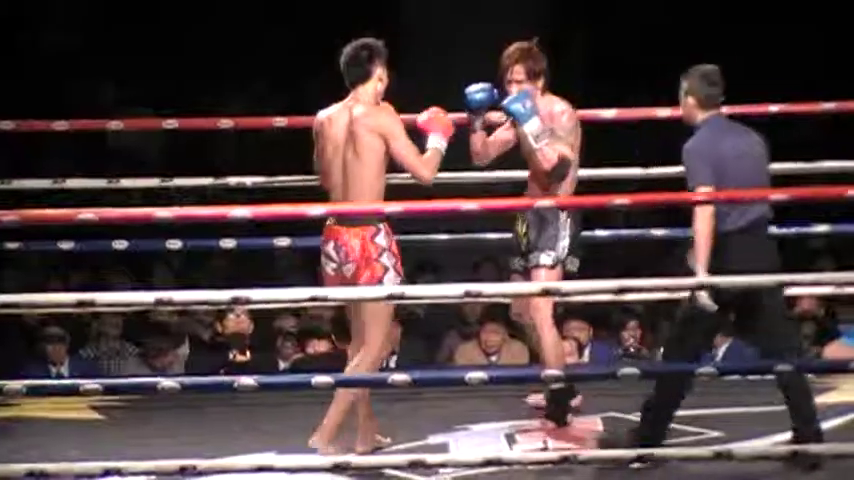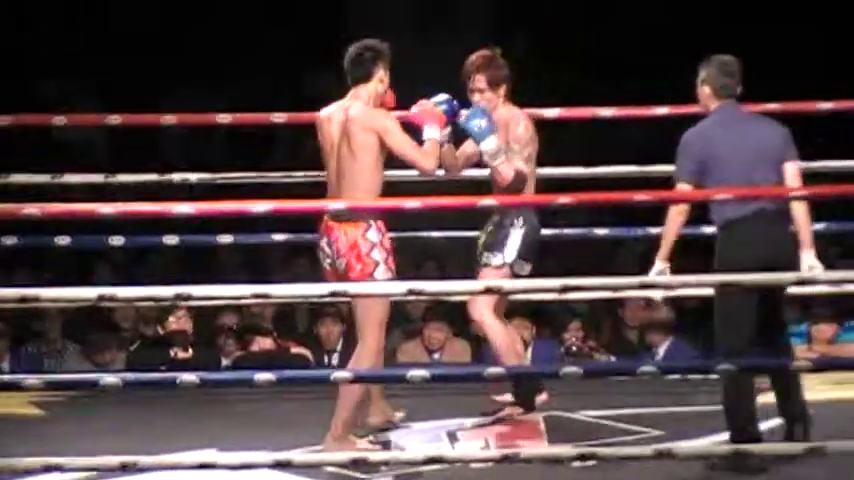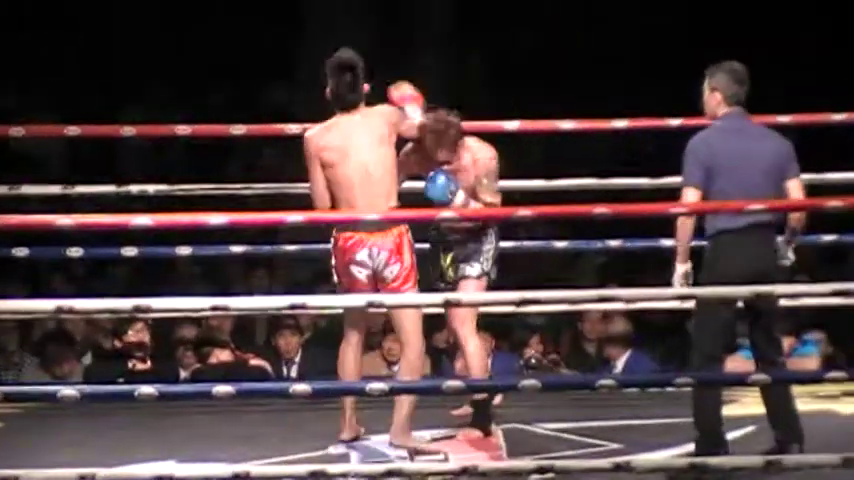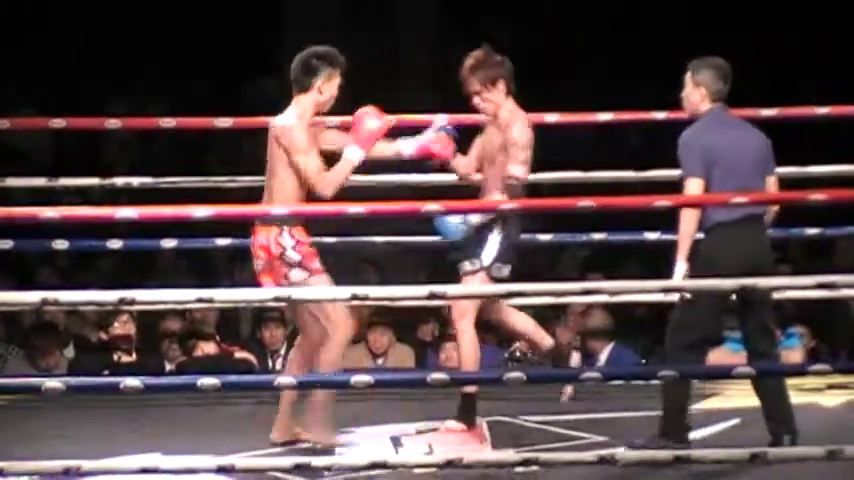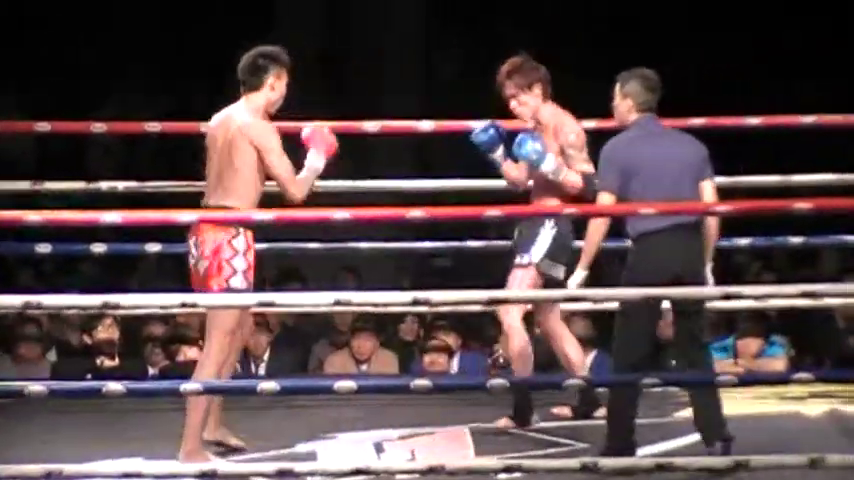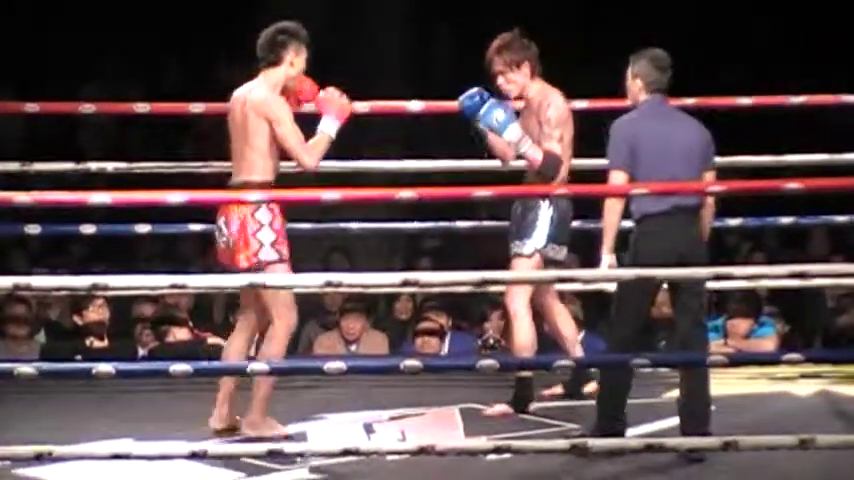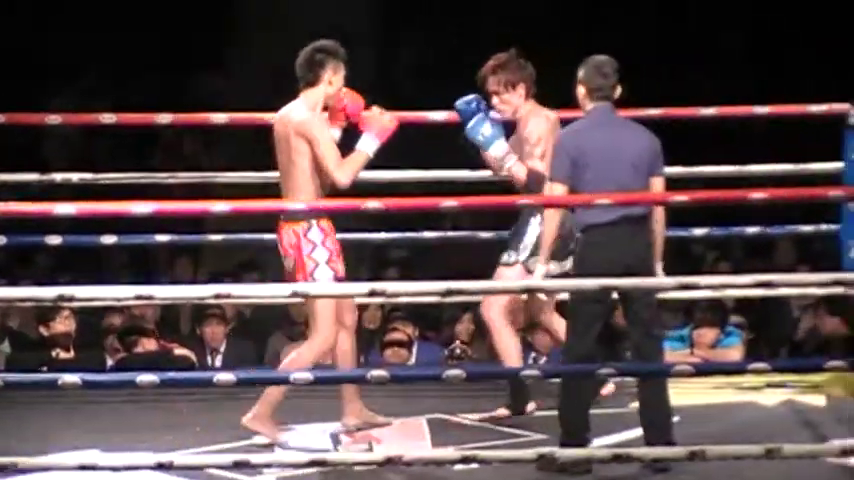
dt=0.5s
person 1, frame 1
left shoulder: (324, 118)
right shoulder: (381, 118)
right elbow: (424, 173)
right wrist: (439, 138)
left hip: (336, 235)
right hip: (368, 236)
left knee: (363, 340)
right knee: (374, 346)
left ankle: (366, 434)
right ankle: (325, 435)
person 1, frame 2
left shoulder: (326, 116)
right shoulder: (376, 118)
right elbow: (427, 164)
right wrist: (433, 129)
left hip: (332, 230)
right hip: (362, 231)
left knee: (370, 328)
right knee: (370, 340)
left ankle: (377, 408)
right ankle: (336, 435)
person 1, frame 3
left shoulder: (315, 139)
right shoulder: (386, 116)
left elbow: (321, 206)
right elbow: (417, 130)
right wrist: (414, 107)
left hip: (350, 242)
right hip: (391, 238)
left knee: (352, 334)
right knee: (412, 340)
left ankle: (348, 423)
right ankle: (401, 428)
person 1, frame 4
left shoulder: (299, 125)
right shoulder: (290, 127)
left elbow: (357, 146)
right elbow: (325, 187)
left wrist: (417, 145)
right wrist: (357, 148)
left hip: (282, 237)
right hip: (280, 239)
left knee: (312, 333)
right knee: (341, 326)
left ankle: (284, 426)
right ankle: (317, 420)
person 1, frame 5
left shoulder: (218, 121)
right shoulder: (260, 127)
right elbow: (296, 192)
right wrist: (318, 154)
left hip: (209, 231)
right hip: (231, 238)
left knee: (237, 333)
right knee: (217, 346)
left ankle: (211, 424)
right ankle: (191, 447)
person 1, frame 6
left shoulder: (241, 95)
right shoulder: (270, 99)
right elbow: (307, 159)
left wrist: (291, 107)
right wrist: (331, 119)
left hip: (235, 210)
right hip: (256, 211)
left knee: (251, 317)
right knee: (284, 320)
left ankle: (223, 410)
right ankle: (255, 418)
person 1, frame 7
left shoulder: (289, 115)
right shoulder: (309, 119)
right elbow: (341, 178)
left wrist: (338, 126)
right wrist: (372, 138)
left hip: (302, 227)
right hip: (308, 229)
left knee: (344, 318)
right knee: (321, 335)
left ankle: (353, 409)
right ankle: (261, 413)
person 2, frame 1
left shoulder: (699, 147)
right shoulder: (753, 139)
left elbow: (705, 212)
left wrist: (701, 272)
left hip: (729, 255)
right hip: (763, 249)
left knee: (683, 347)
right knee: (782, 349)
left ankle: (647, 436)
right ankle: (809, 440)
person 2, frame 2
left shoulder: (698, 137)
right shoulder: (775, 130)
left elbow: (680, 205)
right elbow: (796, 192)
left wrist: (662, 259)
right wrist: (807, 250)
left hip: (738, 242)
right hip: (779, 237)
left knee: (734, 347)
right knee: (775, 335)
left ankle: (745, 447)
right ankle: (796, 425)
person 2, frame 3
left shoulder: (702, 143)
right shoulder: (777, 142)
left elbow: (688, 210)
right elbow: (798, 207)
left wrist: (681, 260)
right wrist: (787, 244)
left hip: (725, 252)
right hip: (765, 250)
left knee: (707, 354)
right knee: (769, 349)
left ankle: (711, 449)
right ankle: (789, 440)
person 2, frame 4
left shoulder: (695, 136)
right shoulder: (756, 136)
left elbow: (693, 202)
right elbow: (772, 200)
left wrist: (681, 259)
left hip: (720, 245)
right hip: (757, 244)
left knee: (684, 340)
right knee: (763, 342)
left ankle: (673, 434)
right ankle: (783, 432)
person 2, frame 5
left shoulder: (618, 148)
right shoulder: (692, 146)
left elbow: (603, 215)
right elbow: (712, 210)
left wrist: (582, 267)
right wrist: (707, 263)
left hip: (649, 253)
right hip: (689, 251)
left knee: (631, 356)
right knee: (695, 351)
left ankle: (620, 448)
right ankle: (716, 440)
person 2, frame 6
left shoulder: (626, 127)
right shoulder: (697, 130)
left elbow: (617, 194)
right elbow: (708, 198)
left wrist: (607, 250)
left hip: (651, 235)
right hip: (690, 235)
left knee: (622, 334)
right knee: (693, 336)
left ankle: (608, 429)
right ankle: (696, 433)
person 2, frame 7
left shoulder: (570, 137)
right shoulder: (645, 137)
left elbow: (556, 205)
right elbow: (658, 206)
left wrist: (543, 260)
right wrist: (655, 257)
left hip: (597, 246)
right hip: (637, 244)
left knee: (580, 349)
right knee: (648, 345)
left ankle: (574, 447)
right ankle: (660, 444)
person 3, frame 1
left shoulder: (561, 113)
right shoulder: (517, 116)
left elbow: (557, 172)
right elbow: (480, 155)
left wrist: (531, 125)
right wrist: (476, 118)
left hip: (555, 218)
right hip: (532, 215)
left knee: (538, 310)
right knee: (523, 311)
left ankle: (557, 408)
right ankle: (565, 383)
person 3, frame 2
left shoulder: (518, 124)
right shoulder: (487, 123)
left elbow: (516, 185)
right elbow: (453, 168)
left wrist: (488, 143)
left hip: (515, 222)
right hip: (499, 221)
left knee: (479, 308)
right knee: (492, 310)
left ankle: (523, 395)
right ankle: (531, 385)
person 3, frame 3
left shoulder: (484, 155)
right shoulder: (416, 154)
left elbow: (491, 210)
left wrist: (456, 196)
left hip: (477, 238)
right hip: (445, 237)
left knee: (462, 323)
right knee: (460, 323)
left ankle: (482, 419)
right ankle: (484, 392)
person 3, frame 4
left shoulder: (514, 127)
right shoulder: (492, 123)
left elbow: (511, 191)
right elbow: (470, 171)
left wrist: (468, 219)
left hip: (496, 226)
right hip: (488, 225)
left knee: (461, 314)
right knee: (496, 310)
left ankle: (466, 413)
person 3, frame 5
left shoulder: (566, 127)
right shoulder: (536, 128)
left elbow: (587, 184)
right elbow: (519, 180)
left wrist: (547, 164)
right wrist: (497, 152)
left hip: (550, 227)
right hip: (536, 225)
left knee: (509, 311)
right knee: (548, 319)
left ankle: (522, 409)
person 3, frame 6
left shoulder: (552, 104)
right shoulder: (529, 105)
left elbow: (551, 167)
right elbow: (507, 155)
left wrist: (513, 132)
right wrist: (483, 122)
left hip: (547, 207)
right hip: (533, 205)
left knee: (516, 300)
right knee: (544, 296)
left ankle: (522, 395)
right ankle: (581, 375)
person 3, frame 7
left shoulder: (534, 124)
right shoulder: (537, 119)
left elbow: (535, 183)
right elbow: (502, 164)
left wrist: (496, 146)
right wrist: (479, 125)
left hip: (538, 224)
right hip: (547, 225)
left knee: (493, 309)
right knee: (545, 312)
left ankle: (518, 396)
